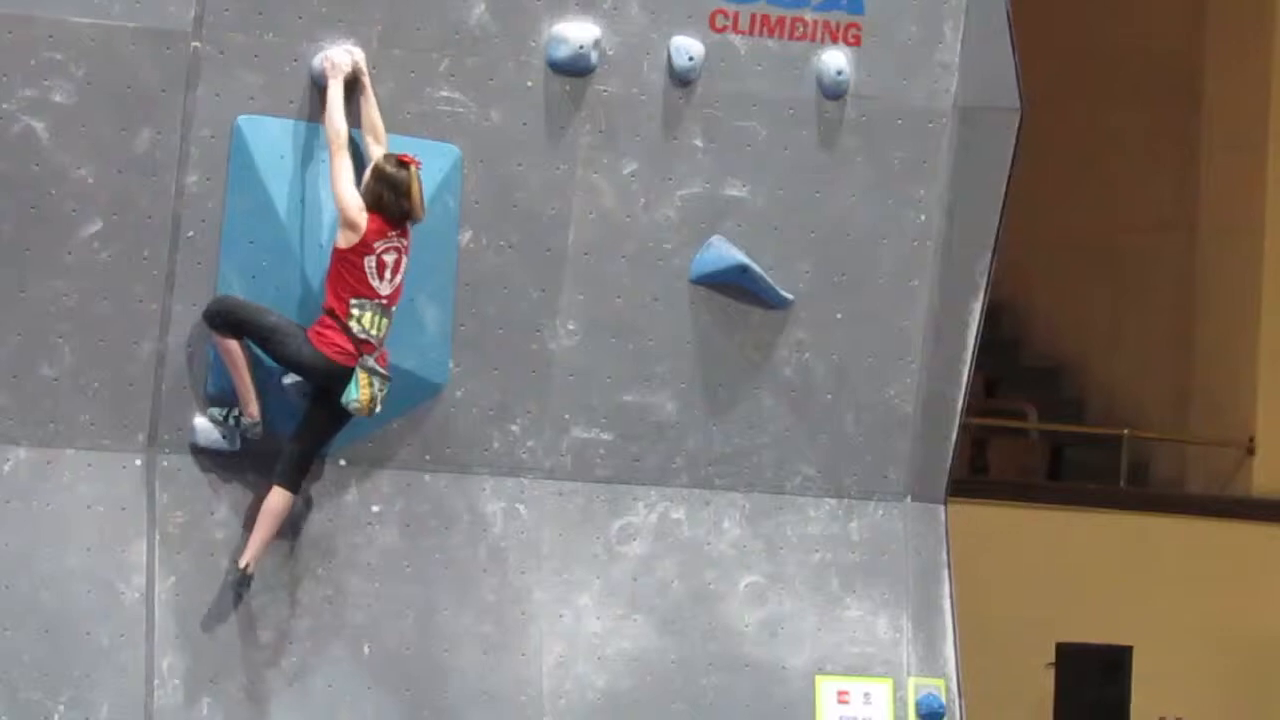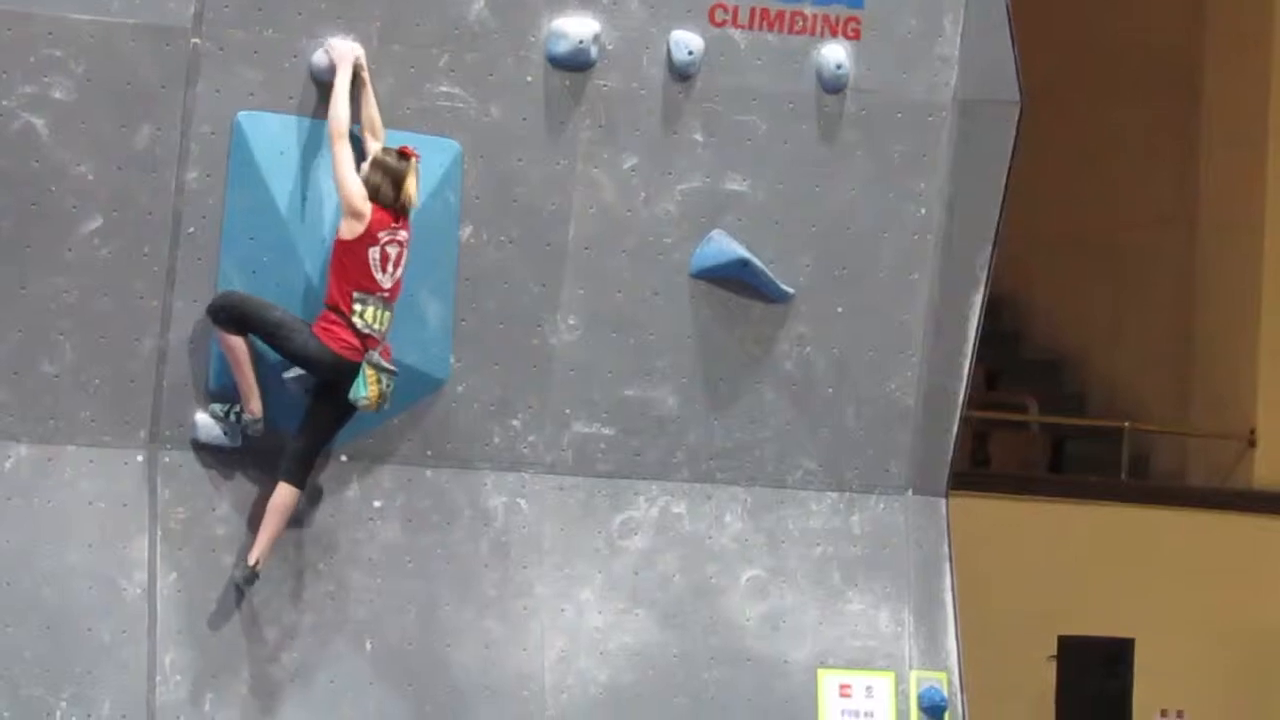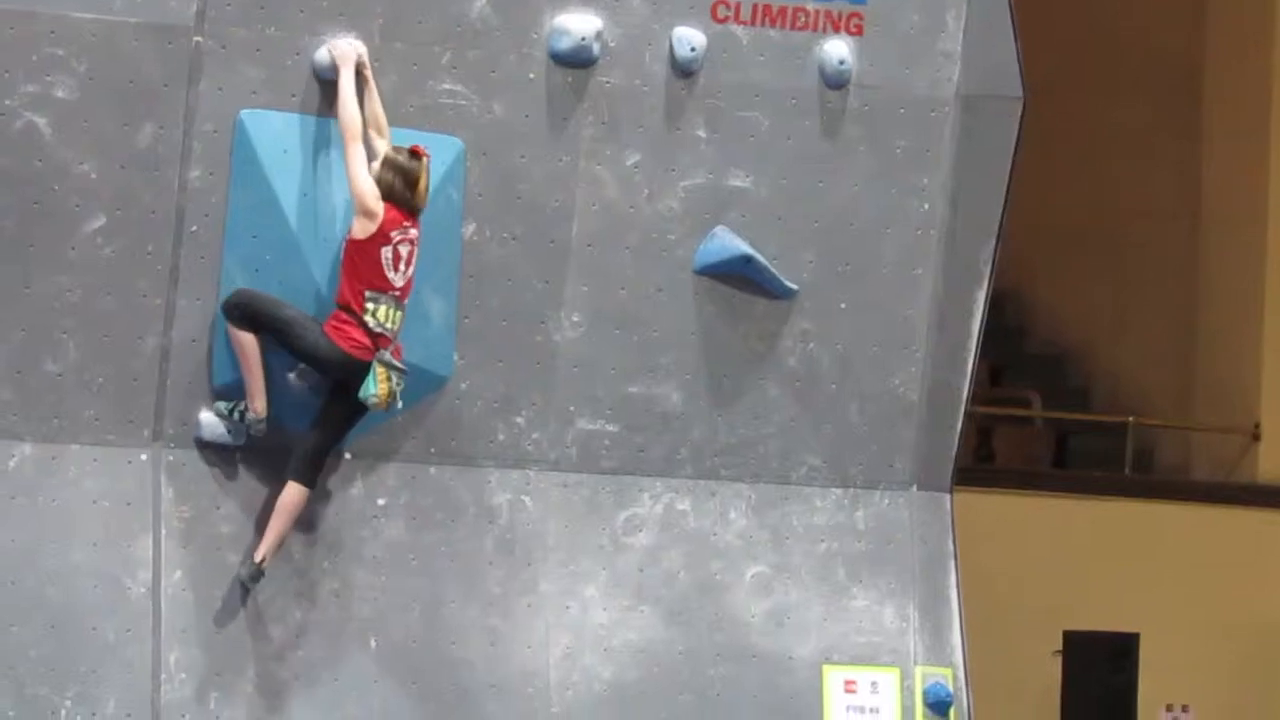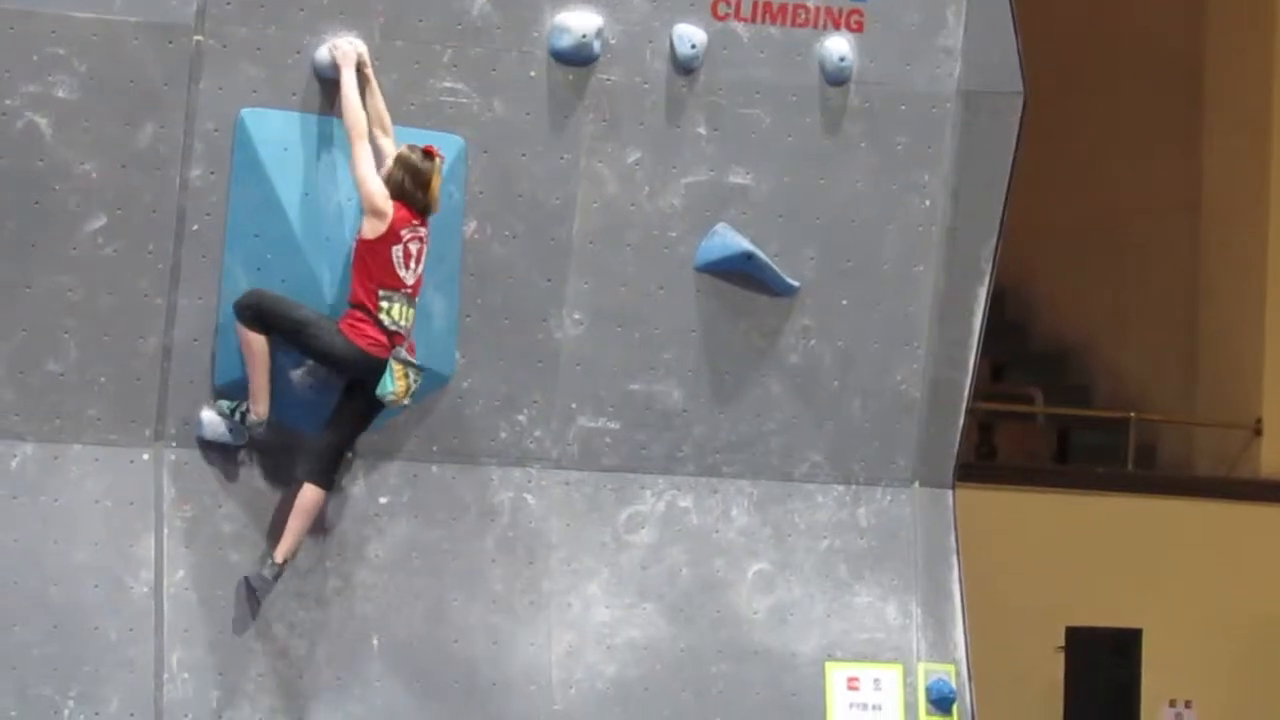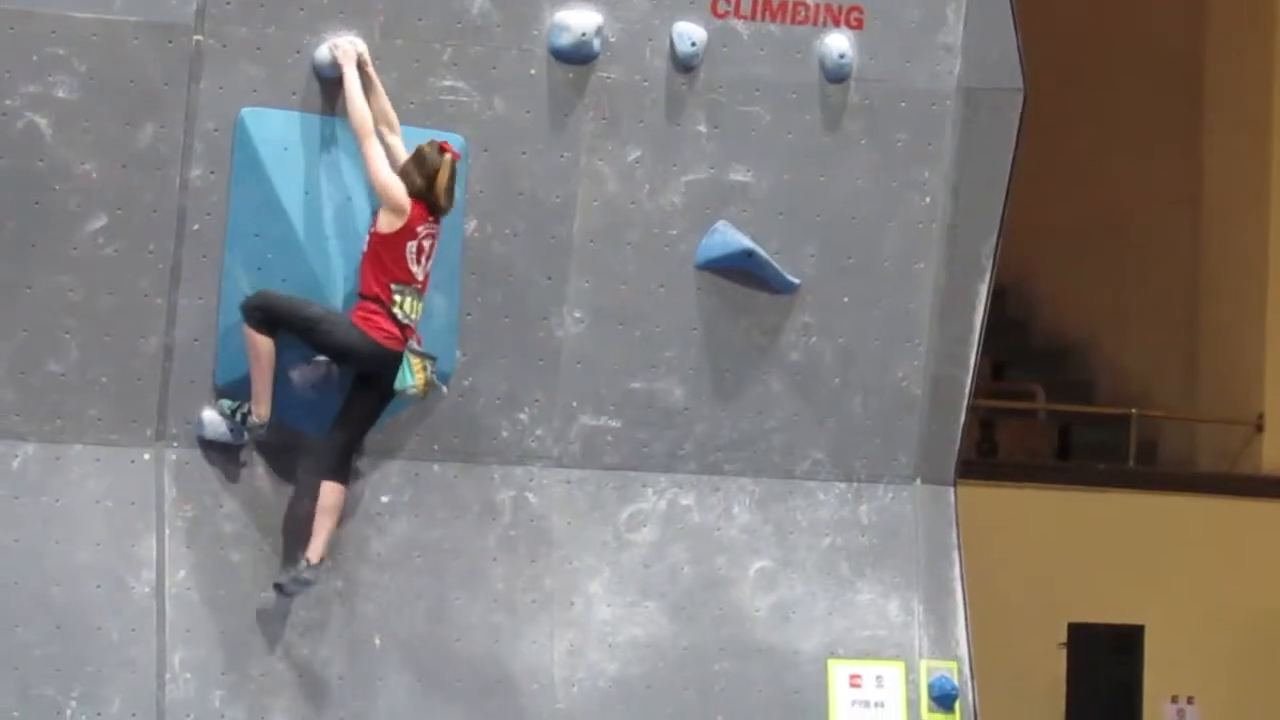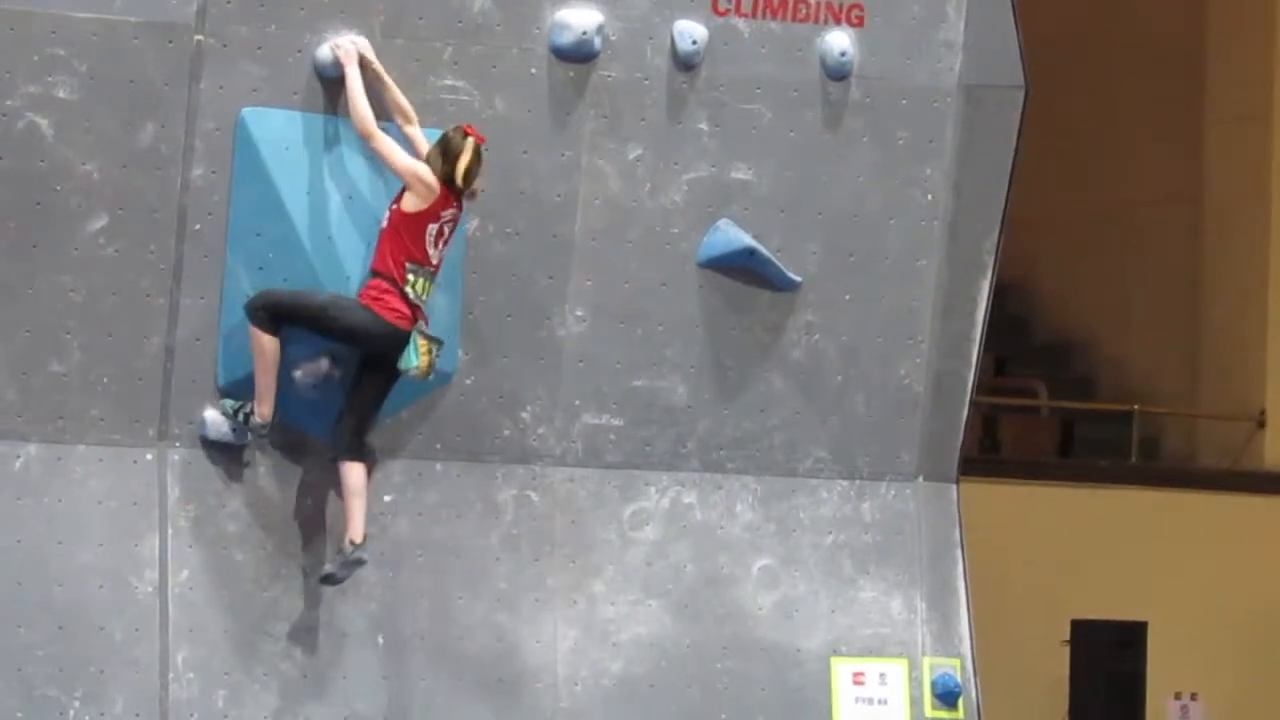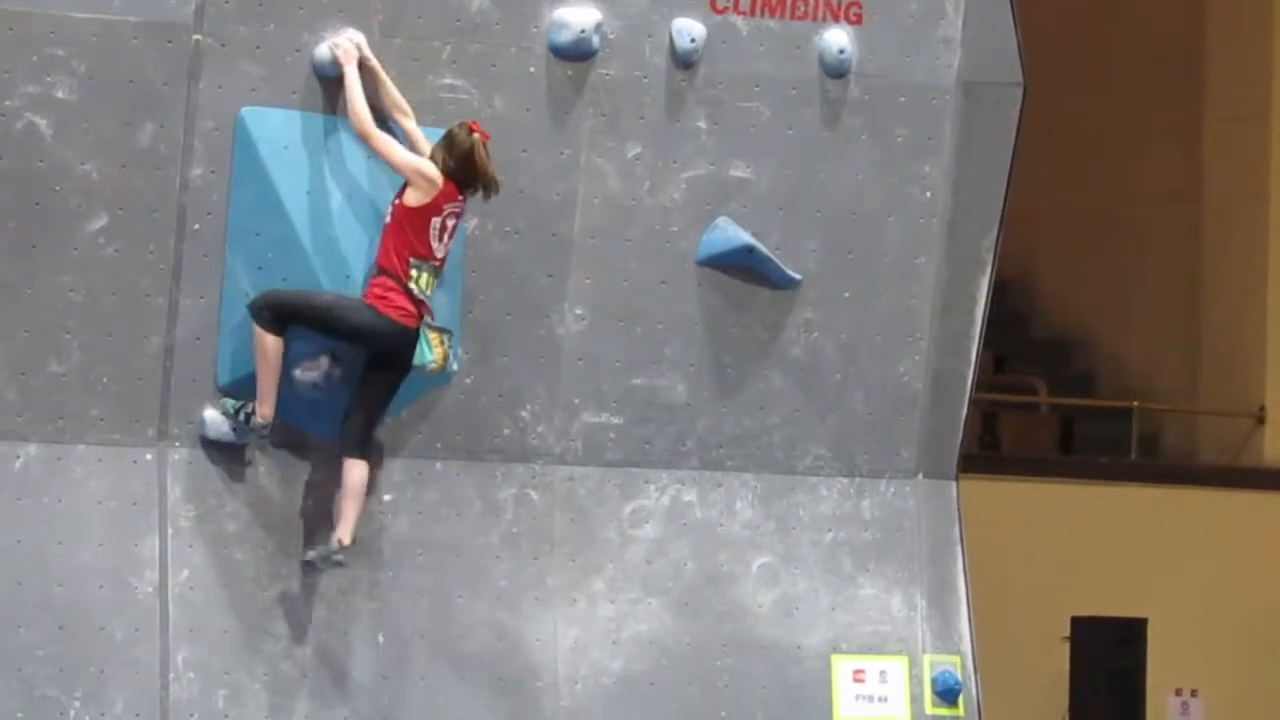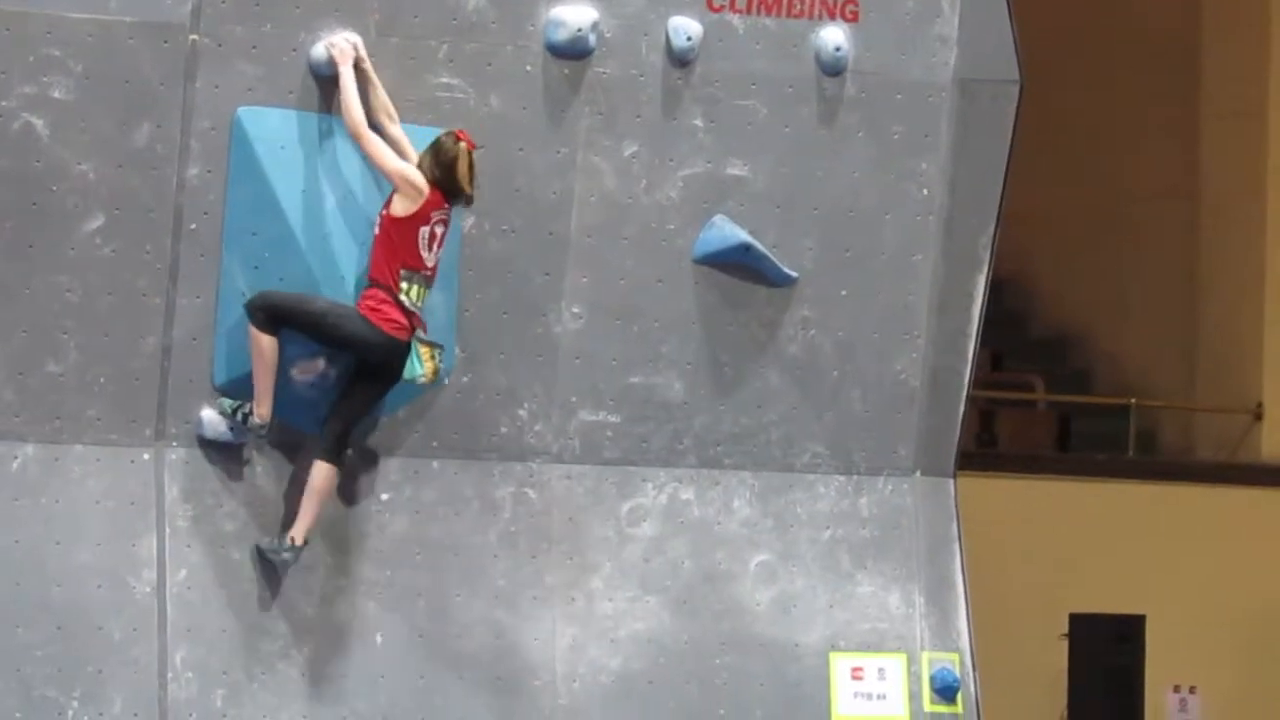
dt=0.2s
person 1, frame 1
left shoulder: (357, 222)
right shoulder: (401, 227)
left elbow: (338, 146)
right elbow: (375, 141)
left wrist: (336, 80)
right wrist: (363, 80)
left hip: (325, 356)
right hip: (362, 372)
left knee: (220, 311)
right knee: (294, 464)
left ankle: (248, 416)
right ankle: (245, 565)
person 1, frame 2
left shoulder: (360, 212)
right shoulder: (400, 220)
left elbow: (340, 139)
right elbow: (374, 140)
left wrist: (344, 70)
right wrist: (363, 75)
left hip: (330, 351)
right hip: (364, 366)
left knee: (225, 306)
right knee: (300, 457)
left ankle: (250, 412)
right ankle: (252, 563)
person 1, frame 3
left shoulder: (373, 212)
right shoulder: (409, 220)
left elbow: (353, 137)
right elbow: (378, 138)
left wrist: (347, 69)
right wrist: (366, 74)
left hip: (342, 350)
right hip: (376, 366)
left knee: (240, 304)
right knee: (309, 457)
left ankle: (254, 412)
right ankle: (258, 560)
person 1, frame 4
left shoulder: (383, 210)
right shoulder: (418, 217)
left elbow: (359, 135)
right elbow: (382, 133)
left wrist: (348, 67)
right wrist: (367, 72)
left hip: (357, 348)
right hip: (390, 364)
left knee: (252, 305)
right knee: (323, 458)
left ankle: (254, 415)
right ankle: (275, 564)
person 1, frame 5
left shoulder: (399, 204)
right shoulder: (429, 214)
left elbow: (368, 134)
right elbow: (389, 131)
left wrist: (349, 67)
right wrist: (368, 71)
left hip: (368, 341)
right hip: (397, 356)
left knee: (259, 307)
right knee: (336, 452)
left ankle: (254, 417)
right ankle: (309, 562)
person 1, frame 6
left shoulder: (426, 183)
right shoulder: (450, 196)
left elbow: (369, 130)
right elbow: (407, 121)
left wrist: (350, 65)
right wrist: (374, 65)
left hip: (377, 319)
right hip: (404, 333)
left knee: (264, 306)
right knee: (350, 434)
left ankle: (258, 415)
right ankle: (353, 543)
person 1, frame 7
left shoulder: (428, 177)
right shoulder: (452, 190)
left elbow: (364, 126)
right elbow: (401, 116)
left wrist: (349, 65)
right wrist: (370, 62)
left hip: (383, 317)
right hip: (408, 330)
left knee: (268, 306)
right knee: (357, 430)
left ankle: (260, 414)
right ankle: (340, 539)
person 1, frame 8
left shoulder: (415, 184)
right shoulder: (437, 202)
left elbow: (358, 127)
right elbow: (383, 121)
left wrist: (344, 66)
right wrist: (362, 66)
left hip: (375, 329)
right hip: (397, 343)
left knee: (264, 308)
right knee: (335, 434)
left ankle: (256, 416)
right ankle: (293, 542)
